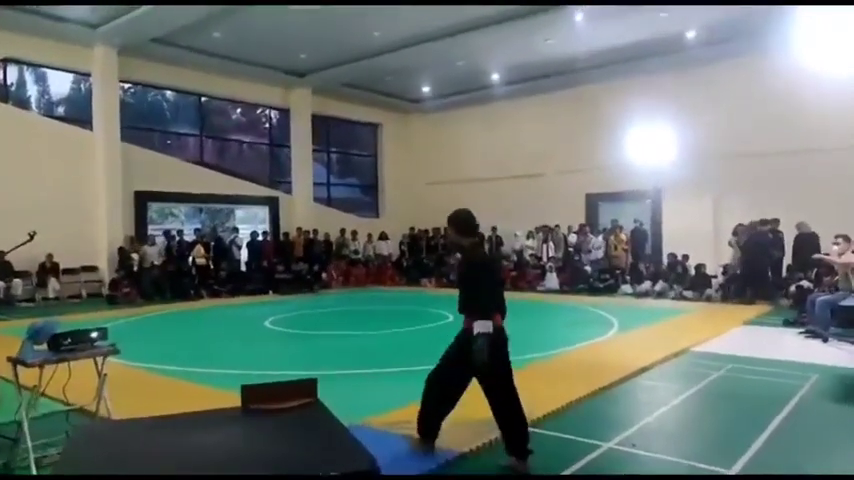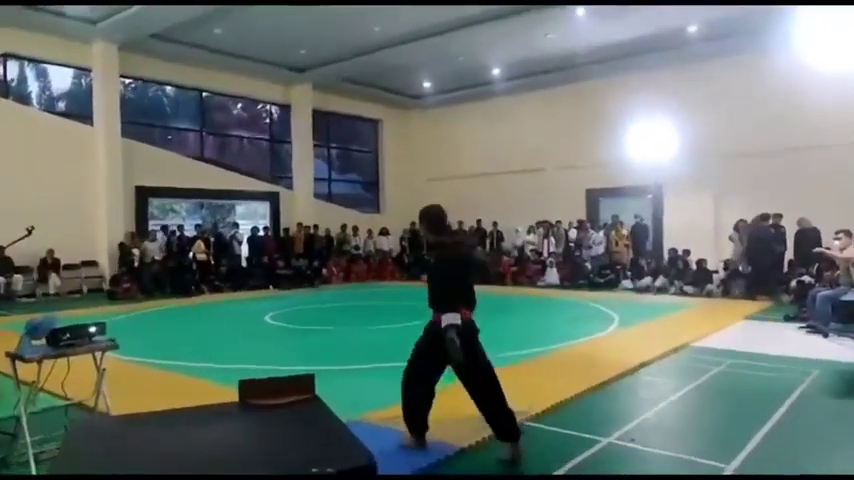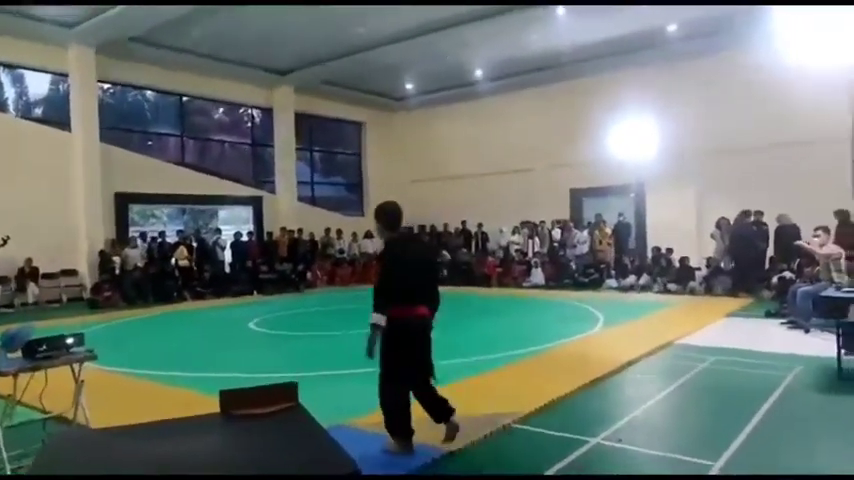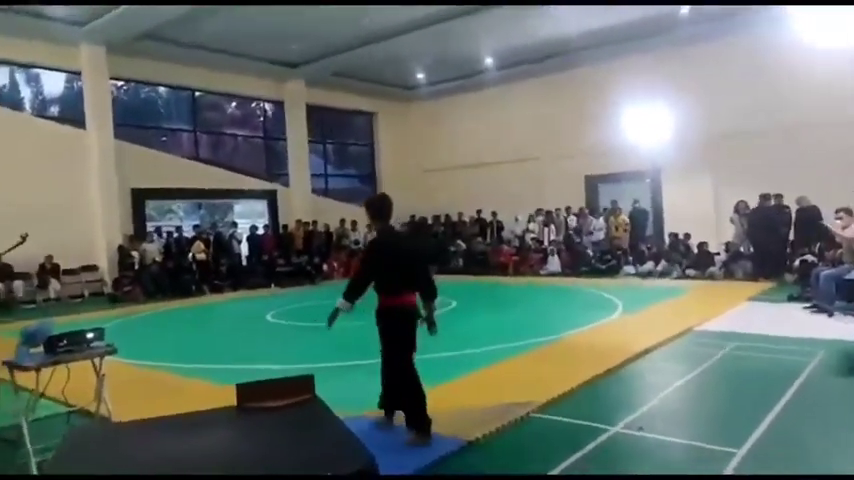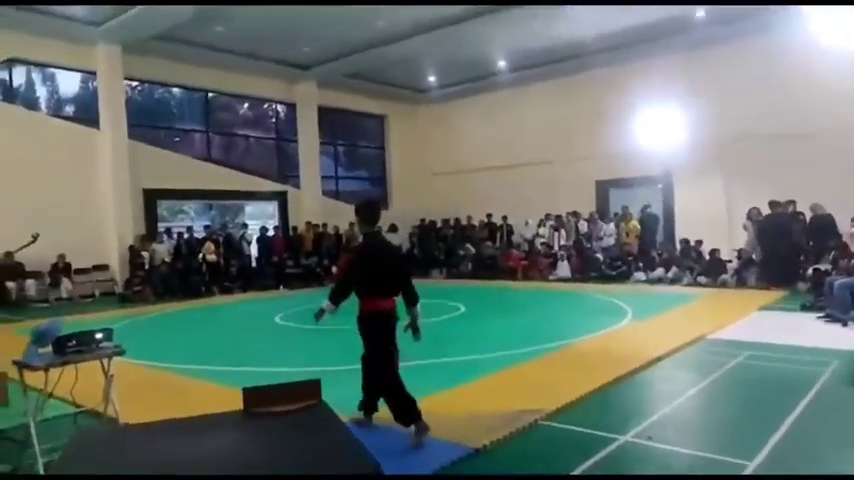
dt=0.2s
person 1, frame 1
left shoulder: (474, 260)
right shoulder: (486, 258)
left elbow: (480, 301)
left wrist: (481, 336)
left hip: (478, 334)
right hip: (494, 332)
left knee: (440, 384)
right knee: (504, 395)
left ankle: (426, 437)
right ankle: (520, 456)
person 1, frame 2
left shoulder: (442, 256)
right shoulder: (460, 251)
left elbow: (445, 296)
left wrist: (450, 330)
left hip: (446, 327)
right hip: (465, 325)
left knee: (415, 379)
right knee: (483, 382)
left ankle: (418, 435)
right ankle: (511, 440)
person 1, frame 3
left shoulder: (389, 255)
right shoulder: (419, 248)
left elbow: (383, 293)
right elbow: (431, 287)
left wrist: (375, 328)
right wrist: (428, 316)
left hip: (398, 323)
right hip: (421, 320)
left knee: (393, 383)
right knee: (419, 378)
left ankle: (402, 439)
right ankle: (446, 418)
person 1, frame 4
left shoulder: (377, 246)
right shoulder: (408, 242)
left elbow: (361, 279)
right elbow: (425, 278)
left wrist: (340, 307)
right wrist: (429, 311)
left hip: (391, 311)
right hip: (409, 308)
left knee: (402, 367)
right knee: (394, 362)
left ankle: (422, 428)
right ankle: (388, 411)
person 1, frame 5
left shoulder: (362, 250)
right shoulder: (391, 249)
left elbow: (345, 282)
right elbow: (407, 285)
left wrist: (326, 307)
right wrist: (413, 317)
left hip: (371, 315)
right hip: (388, 313)
left knee: (382, 371)
right knee: (374, 364)
left ankle: (415, 420)
right ankle: (368, 413)
